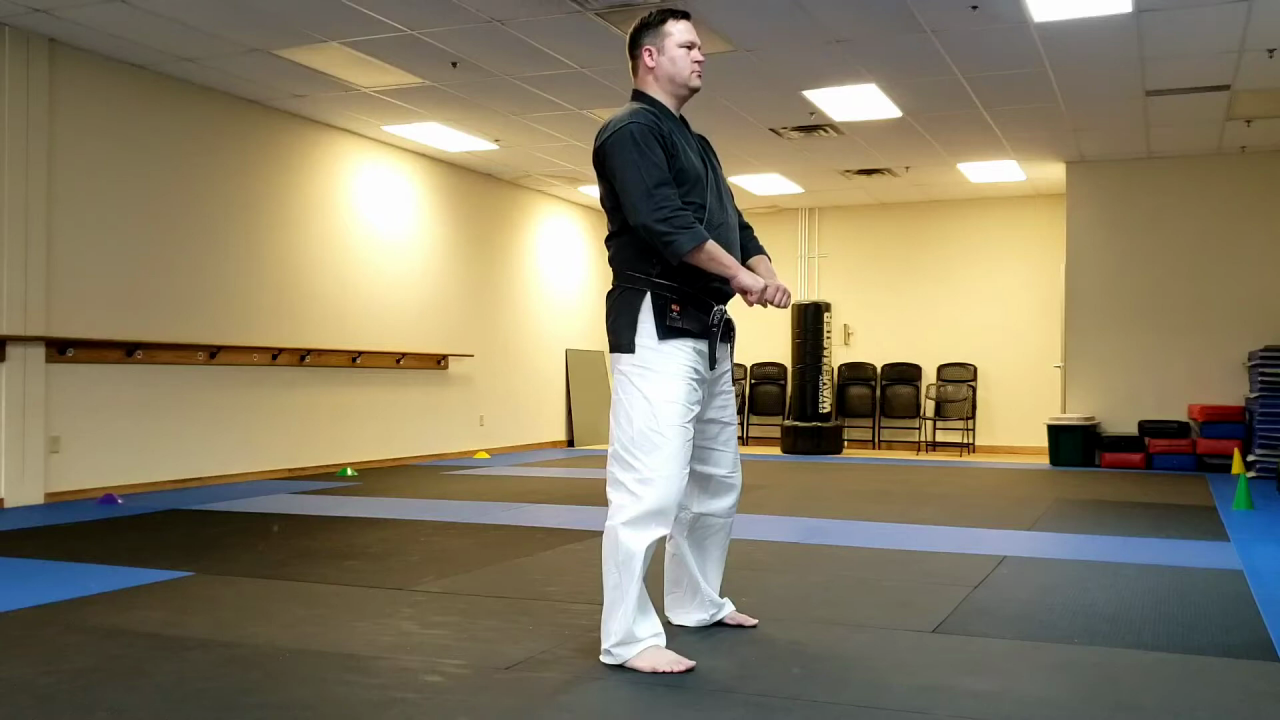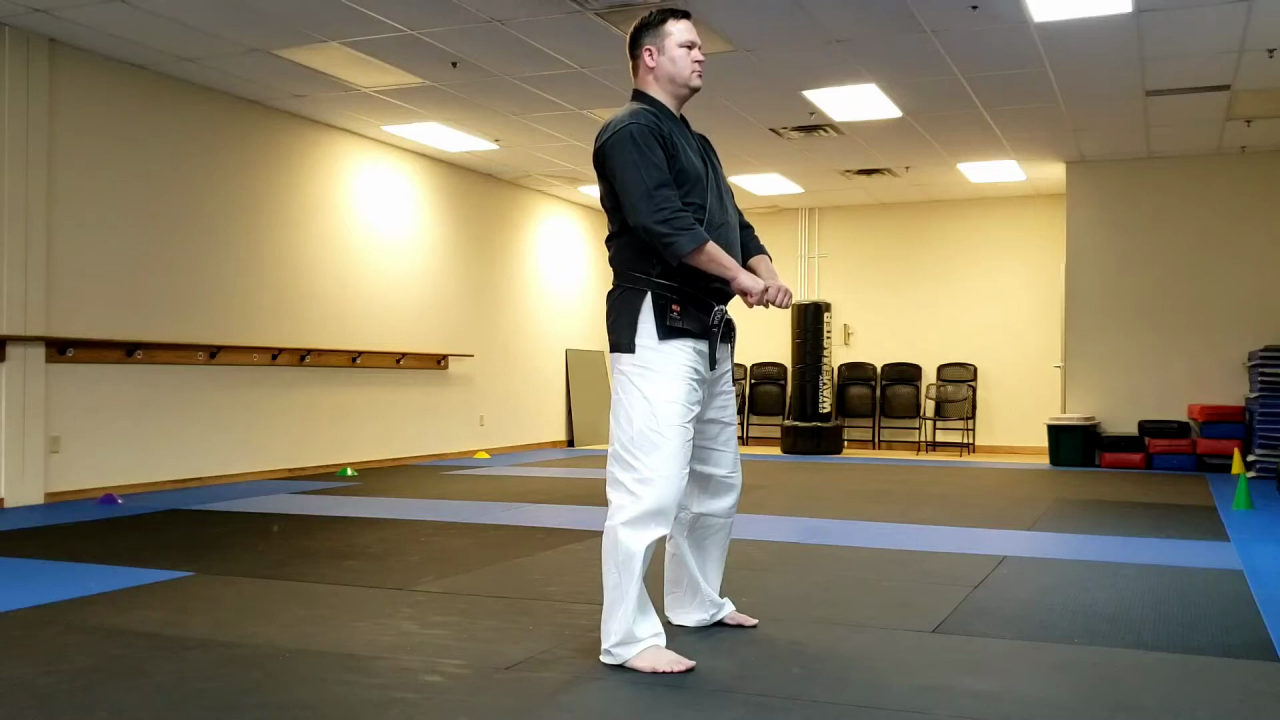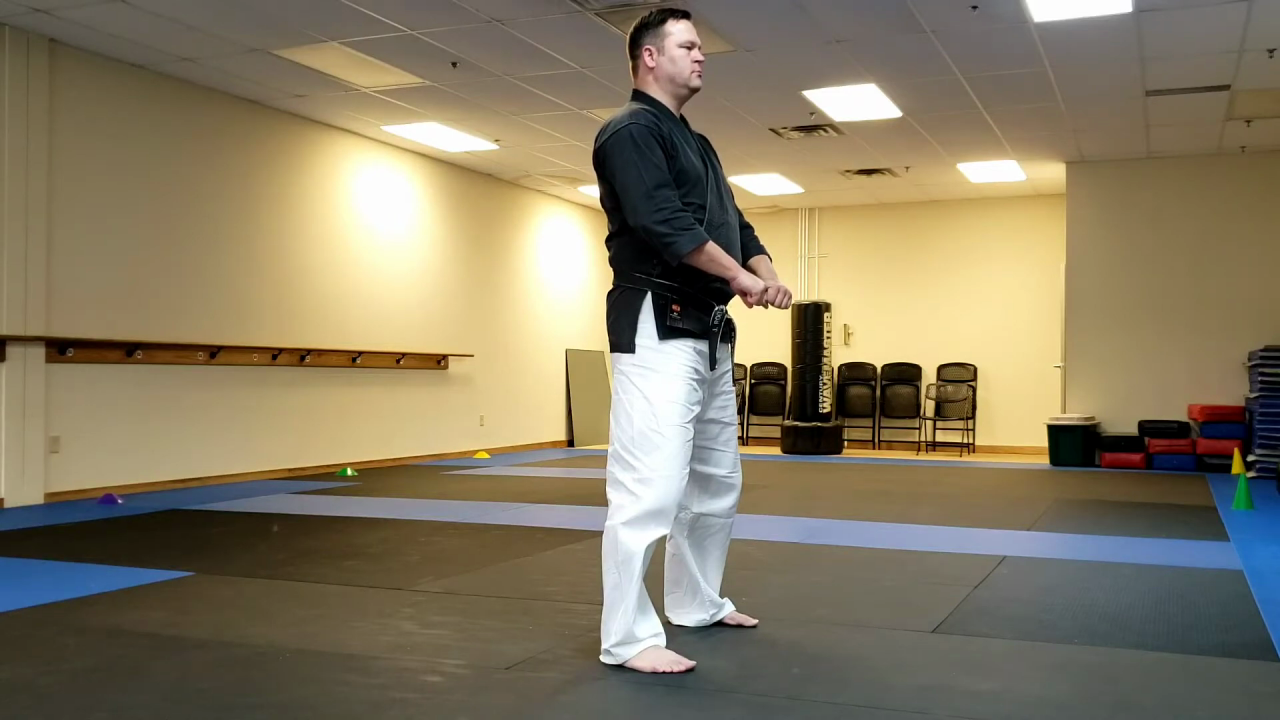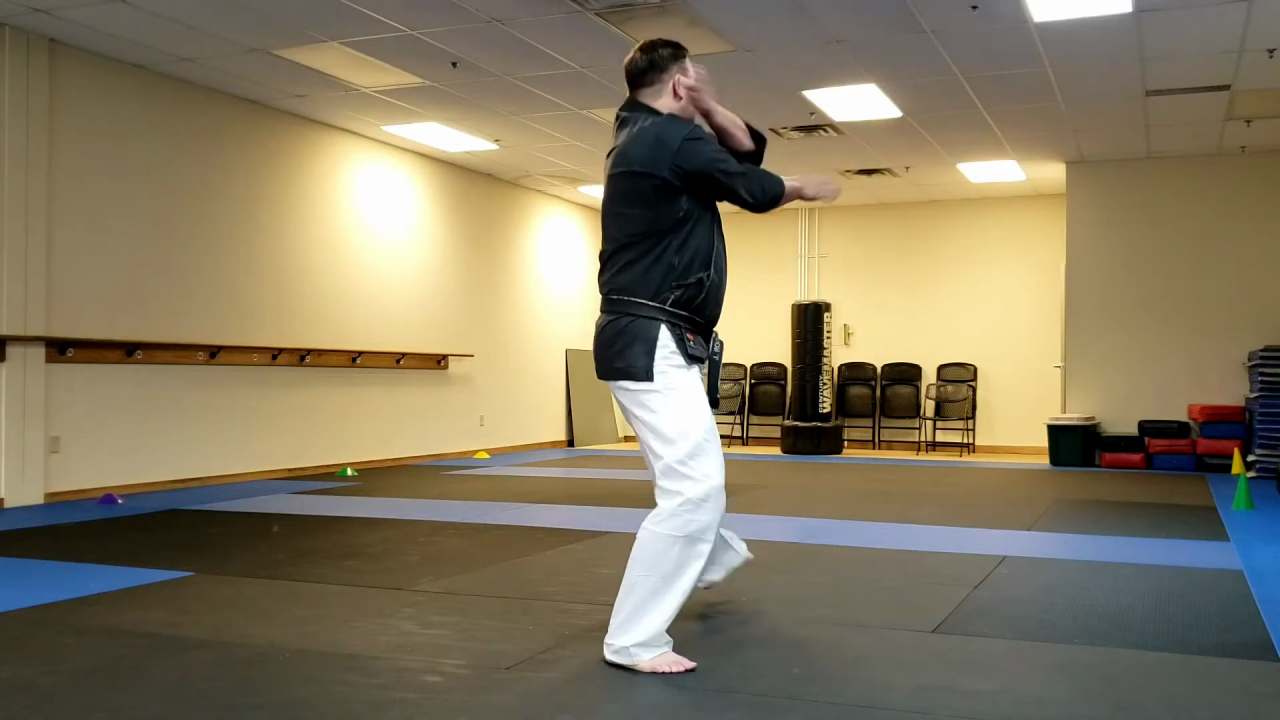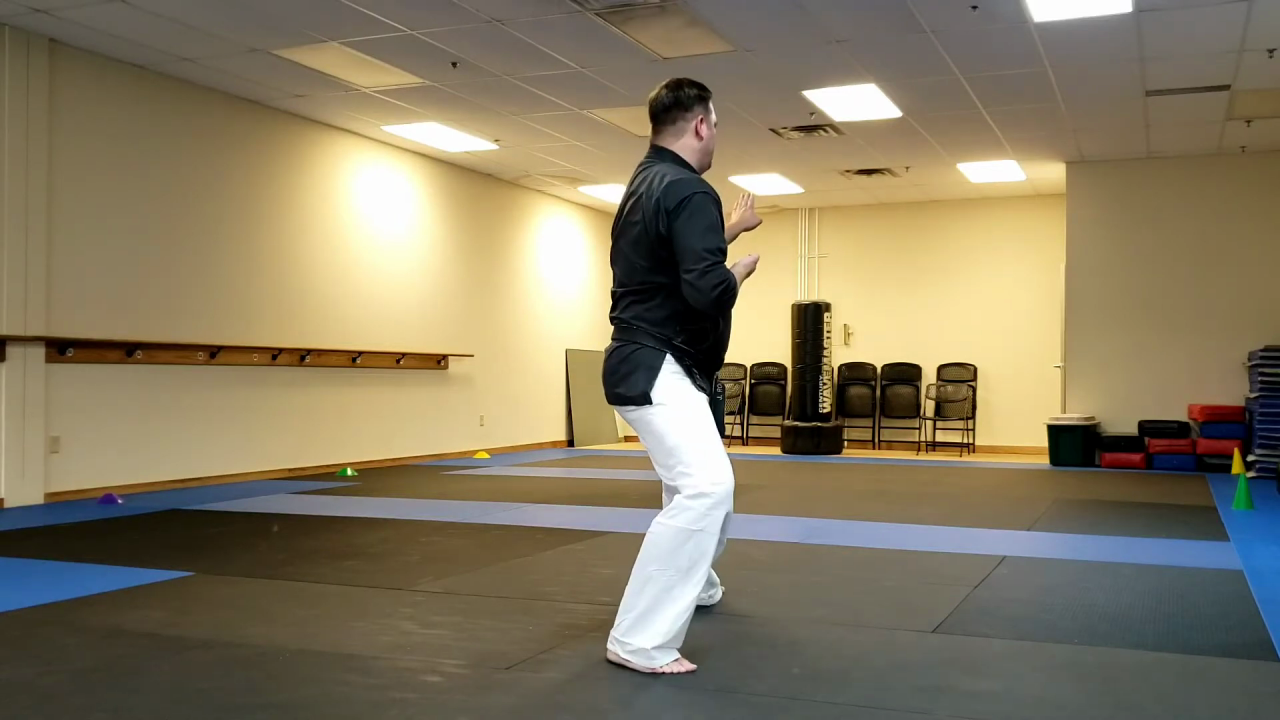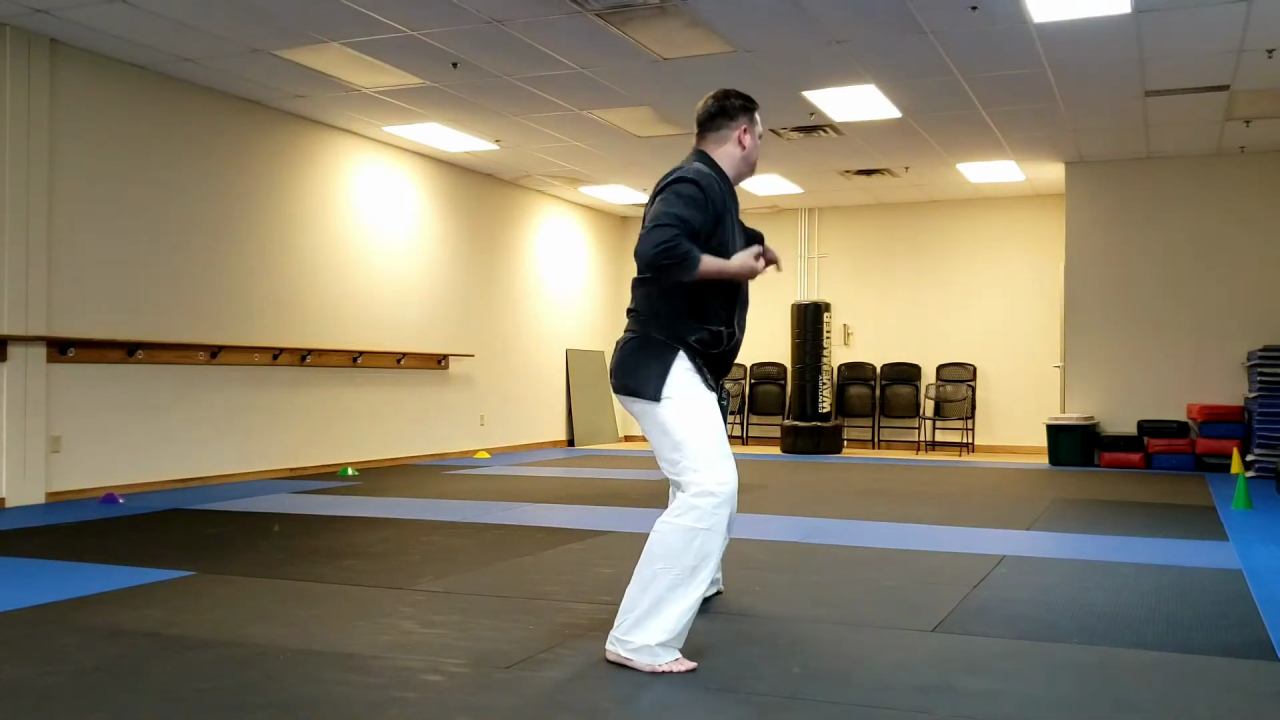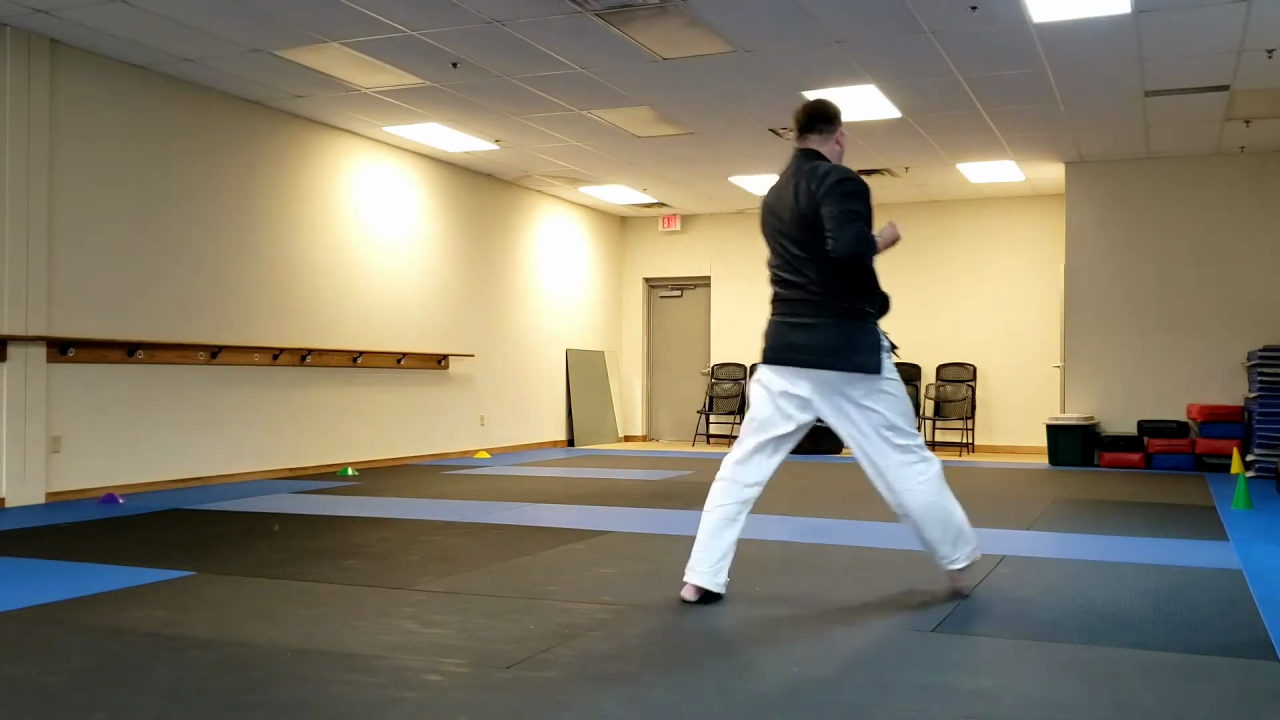
dt=0.7s
person 1, frame 1
left shoulder: (694, 143)
right shoulder: (631, 131)
left elbow: (733, 223)
right elbow: (663, 222)
left wrist: (768, 275)
right wrist: (741, 275)
left hip: (707, 330)
right hip: (657, 327)
left knee: (716, 481)
right knee: (651, 486)
left ankle: (696, 603)
right ankle: (627, 637)
person 1, frame 2
left shoulder: (695, 144)
right shoulder: (631, 132)
left elbow: (733, 223)
right elbow: (664, 223)
left wrist: (767, 273)
right wrist: (739, 277)
left hip: (707, 330)
right hip: (658, 327)
left knee: (716, 480)
right knee: (650, 486)
left ankle: (696, 603)
right ankle: (627, 637)
person 1, frame 3
left shoulder: (695, 144)
right shoulder: (631, 132)
left elbow: (733, 224)
right elbow: (663, 224)
left wrist: (768, 275)
right wrist: (740, 277)
left hip: (708, 329)
right hip: (658, 326)
left knee: (716, 480)
right knee: (651, 485)
left ankle: (695, 603)
right ankle: (627, 637)
person 1, frame 4
left shoulder: (646, 135)
right shoulder: (669, 138)
left elbow: (744, 153)
right elbow: (752, 187)
left wrist: (709, 110)
right wrist: (803, 187)
left hip: (656, 339)
right hip: (653, 342)
left knee: (696, 470)
right knee: (694, 485)
left ankle: (710, 556)
right ankle: (634, 640)
person 1, frame 5
left shoulder: (647, 183)
right shoulder: (687, 191)
right elbow: (707, 291)
left wrist: (730, 230)
right wrist: (741, 268)
left hip: (648, 361)
right hip: (658, 367)
left knee: (696, 482)
right knee: (706, 488)
left ankle: (694, 584)
right ankle: (639, 641)
person 1, frame 6
left shoulder: (706, 186)
right shoulder: (695, 182)
right elbow: (657, 251)
left wrist: (750, 251)
right wrist: (734, 267)
left hip: (677, 361)
right hip: (667, 364)
left knee: (704, 482)
right knee: (710, 488)
left ankle: (697, 578)
right ankle: (639, 639)
person 1, frame 7
left shoulder: (775, 195)
right shoulder: (839, 181)
right elbow: (845, 251)
left wrist: (866, 241)
right wrist: (881, 240)
left hip: (785, 347)
right hip: (845, 345)
left knee: (745, 463)
right knee: (904, 456)
left ankle: (702, 576)
right ankle: (958, 558)
